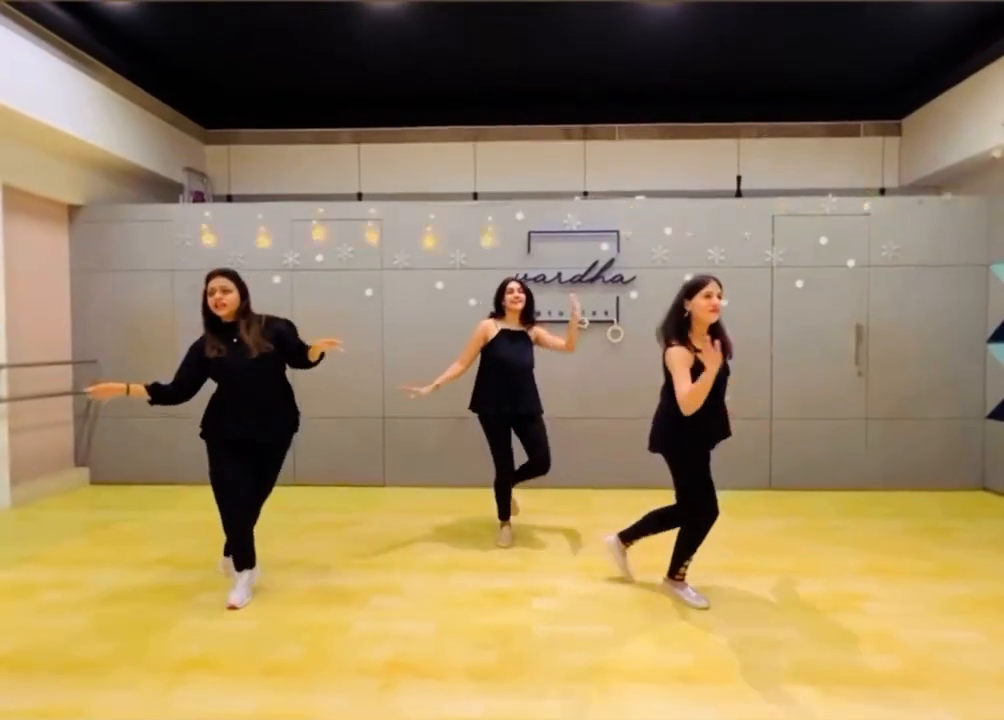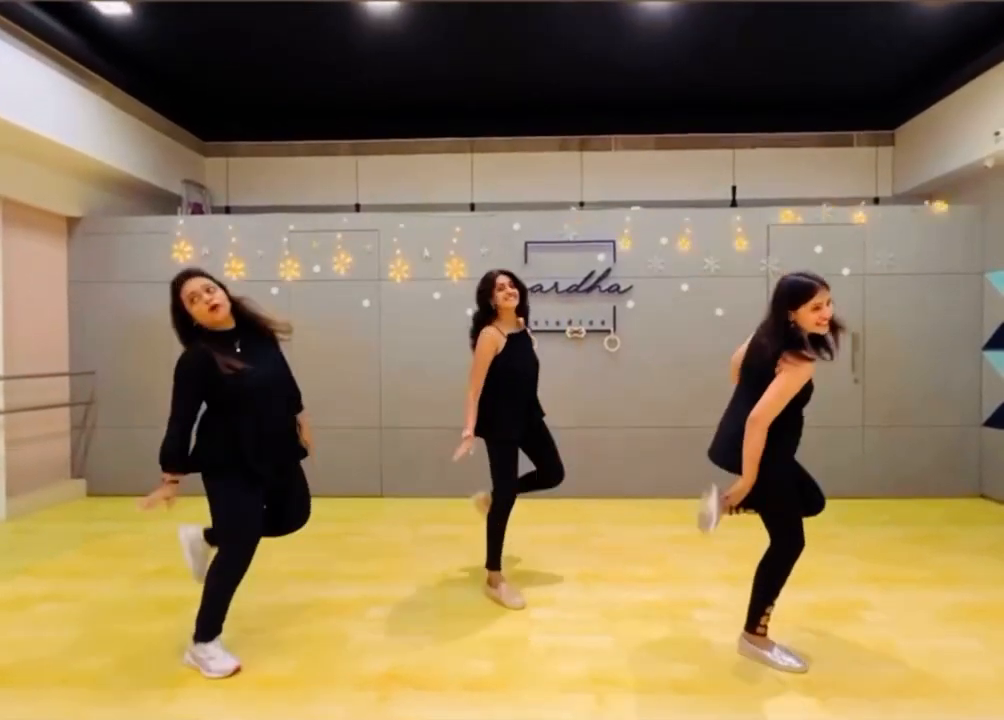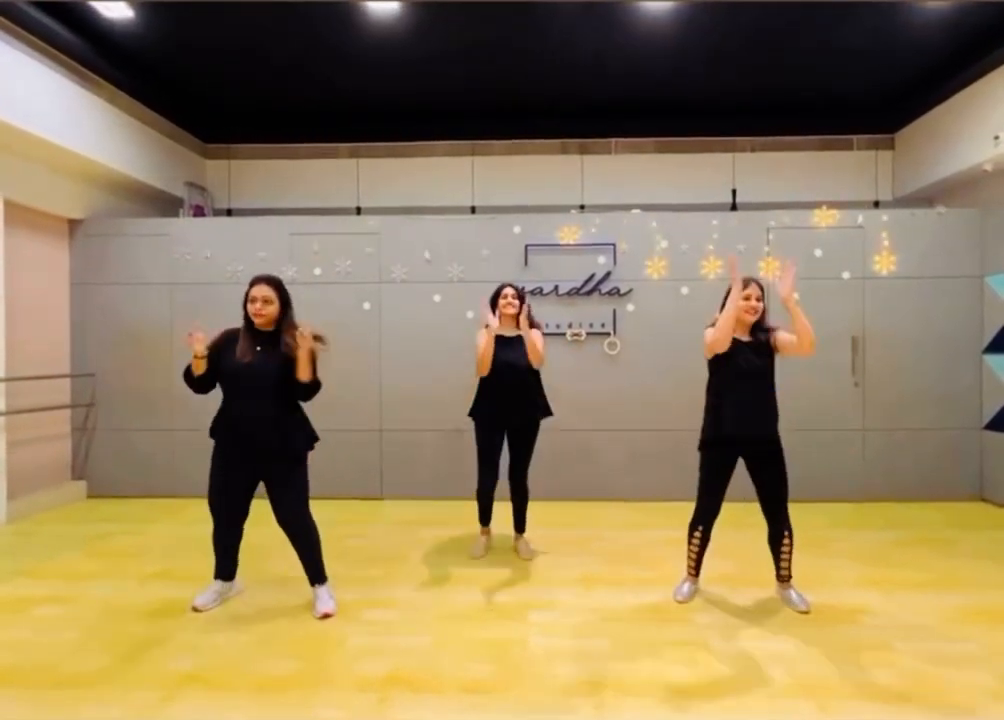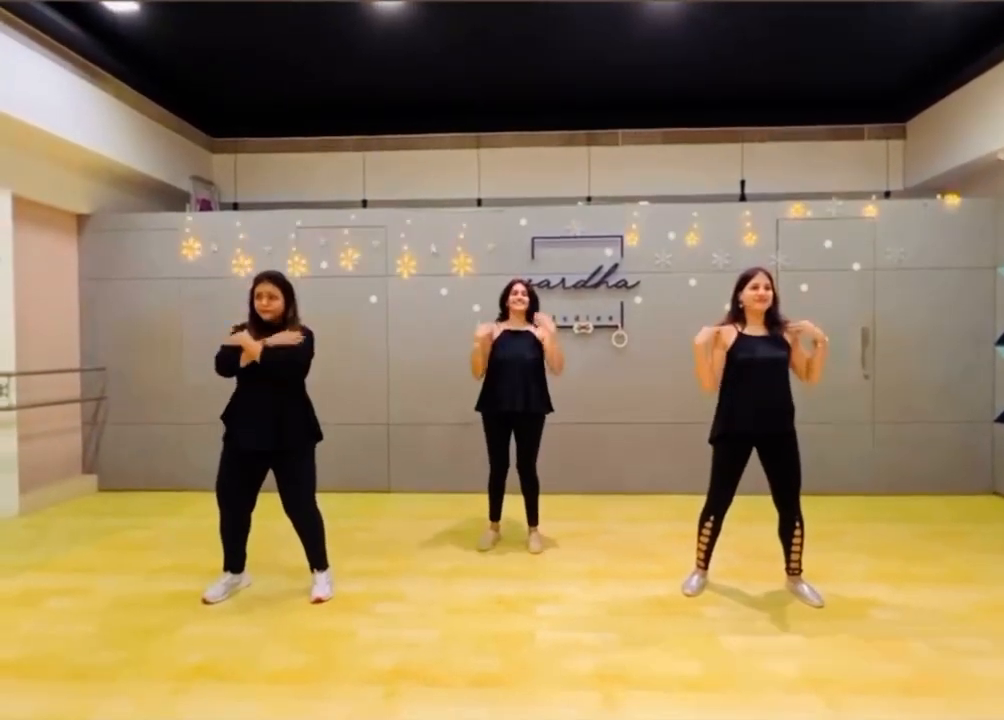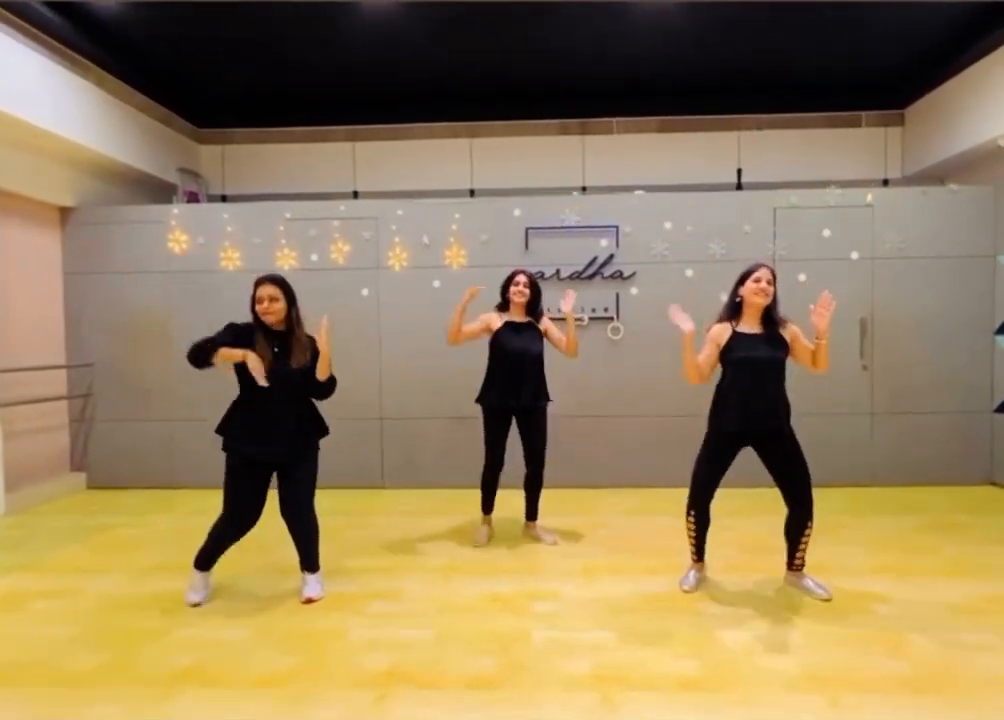
dt=1s
person 1, frame 1
left shoulder: (716, 338)
right shoulder: (678, 348)
right elbow: (688, 403)
right wrist: (709, 372)
left hip: (697, 436)
right hip: (680, 437)
left knee: (689, 507)
right knee: (705, 509)
left ankle: (622, 540)
right ankle: (676, 578)
person 1, frame 2
left shoulder: (768, 336)
right shoulder: (799, 360)
left elbow: (735, 364)
right elbow: (759, 420)
right wrist: (747, 479)
left hip: (745, 441)
right hip: (759, 451)
left knee: (811, 501)
right knee: (789, 541)
left ankle: (724, 501)
right ankle: (754, 637)
person 1, frame 3
left shoulder: (771, 339)
right shoulder: (715, 336)
left elbow: (807, 345)
right elbow: (721, 340)
left wrist: (788, 296)
right wrist: (734, 288)
left hip: (763, 437)
right hip: (721, 436)
left knee: (778, 513)
right knee: (706, 510)
left ankle: (784, 584)
right ankle: (691, 577)
person 1, frame 4
left shoulder: (786, 334)
right shoulder: (726, 334)
left elbow: (811, 377)
right elbow: (710, 385)
left wrist: (819, 342)
right wrist: (700, 347)
left hip: (778, 430)
right hip: (733, 430)
left knee: (790, 506)
right knee: (717, 502)
left ankle: (795, 577)
right ankle: (700, 571)
person 1, frame 5
left shoulder: (784, 331)
right shoulder: (723, 330)
left elbow: (818, 366)
right elbow: (696, 377)
left wrist: (821, 332)
right wrist: (689, 337)
left hip: (774, 428)
right hip: (727, 426)
left knee: (801, 501)
right knee: (700, 496)
left ankle: (795, 571)
right ankle: (696, 565)
person 2, frame 1
left shoulder: (274, 329)
right shoulder: (205, 346)
left elbow: (300, 357)
right elbow: (178, 390)
left wrist: (317, 348)
right wrist: (125, 389)
left hip: (274, 431)
right hip: (228, 434)
left knee: (254, 499)
right knee: (234, 502)
left ankle: (232, 555)
right ankle: (244, 573)
person 2, frame 2
left shoulder: (260, 334)
right shoulder: (198, 358)
left elbow: (285, 382)
right elbow: (182, 421)
left wrist: (301, 421)
right wrist: (170, 479)
left hip: (277, 453)
right hip: (230, 463)
left knee: (294, 515)
right knee: (239, 546)
left ankle: (205, 539)
right ankle: (203, 644)
person 2, frame 3
left shoulder: (294, 346)
right shoulder: (227, 340)
left elbow: (305, 393)
right elbow: (200, 384)
left wrist: (304, 357)
right wrist: (198, 357)
left hip: (283, 447)
right hip: (234, 446)
left knee: (295, 517)
right knee: (226, 516)
left ankle: (321, 587)
right ankle: (224, 581)
person 2, frame 4
left shoulder: (300, 338)
right shoulder: (245, 332)
left elbow: (282, 369)
right elbow: (227, 365)
left wrist: (251, 347)
right wrist: (268, 341)
left hip: (291, 437)
right hip: (243, 436)
left knee: (300, 506)
right knee: (231, 504)
left ankle: (321, 573)
right ankle: (233, 573)
person 2, frame 5
left shoulder: (305, 345)
right shoulder: (243, 335)
left elbow: (321, 390)
right elbow: (197, 354)
left wrist: (324, 352)
right wrist: (241, 354)
left hip: (298, 442)
right hip: (249, 442)
left knee: (298, 511)
right knee: (239, 514)
left ankle: (311, 574)
right ankle: (202, 569)
person 3, frame 1
left shoulder: (532, 331)
right shoulder: (488, 327)
left elbow: (568, 346)
right elbow: (462, 364)
left wrist: (574, 320)
right wrist: (433, 385)
left hip: (526, 405)
right hip: (493, 407)
left knee: (542, 461)
right knee: (504, 466)
left ankle: (508, 489)
right ankle: (504, 522)
person 3, frame 2
left shoulder: (522, 326)
right shoulder: (490, 335)
right elbow: (474, 389)
right wrist: (469, 431)
left hip: (528, 418)
right hip: (499, 423)
left knee: (553, 474)
right knee: (506, 496)
left ankle: (492, 498)
right ankle: (494, 579)
person 3, frame 3
left shoulder: (533, 334)
right shoulder: (485, 335)
left elbow: (538, 362)
right elbow: (482, 370)
left wrist: (523, 325)
right wrist: (492, 330)
left hip: (526, 415)
right hip: (489, 414)
left knee: (519, 476)
right knee: (487, 475)
left ankle: (520, 536)
right ankle: (484, 532)
person 3, frame 4
left shoulder: (539, 331)
right shoulder: (494, 330)
left elbow: (557, 369)
right elbow: (478, 373)
left wrist: (551, 334)
right wrist: (479, 343)
left hip: (531, 409)
right hip: (495, 409)
left knee: (527, 468)
right knee: (498, 468)
left ankle: (533, 530)
right ankle: (493, 527)
person 3, frame 5
left shoulder: (541, 322)
right shoulder: (494, 319)
left elbow: (571, 351)
right elbow: (454, 339)
left wrist: (568, 316)
right wrist: (463, 306)
left hip: (533, 402)
right hip: (497, 400)
left knee: (536, 462)
right knee: (493, 461)
left ankle: (531, 523)
right ankle: (486, 521)
